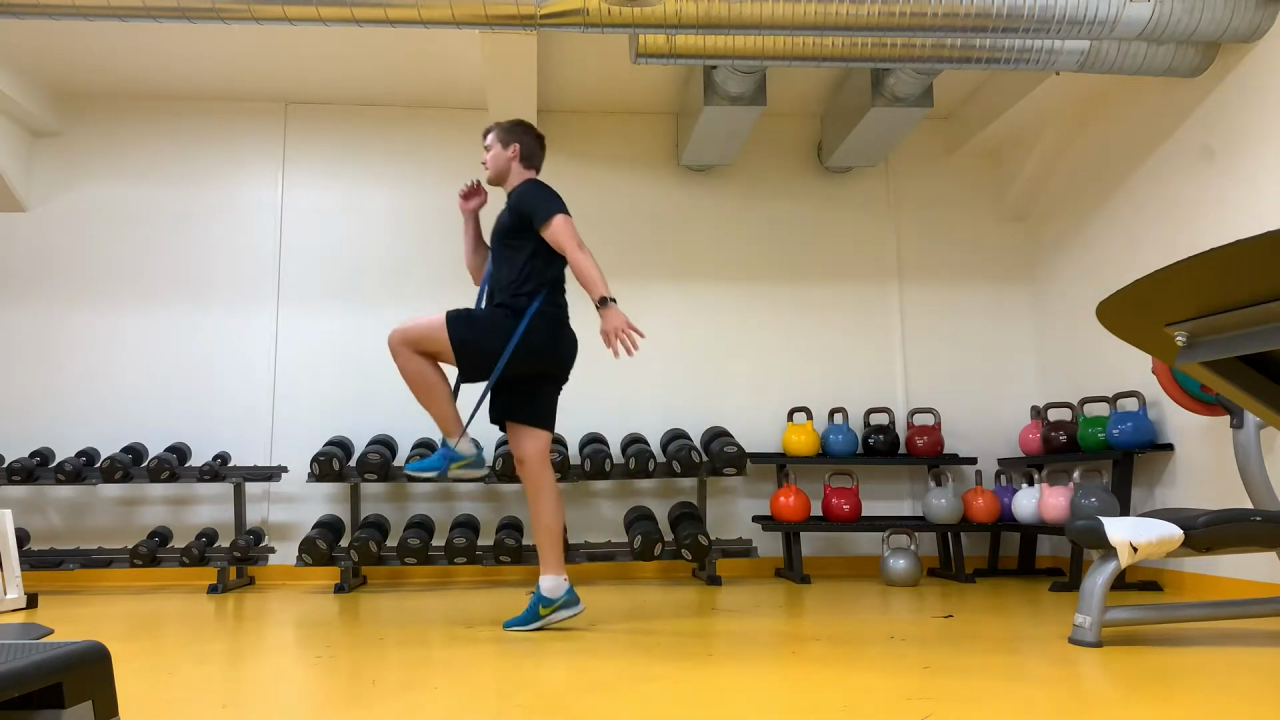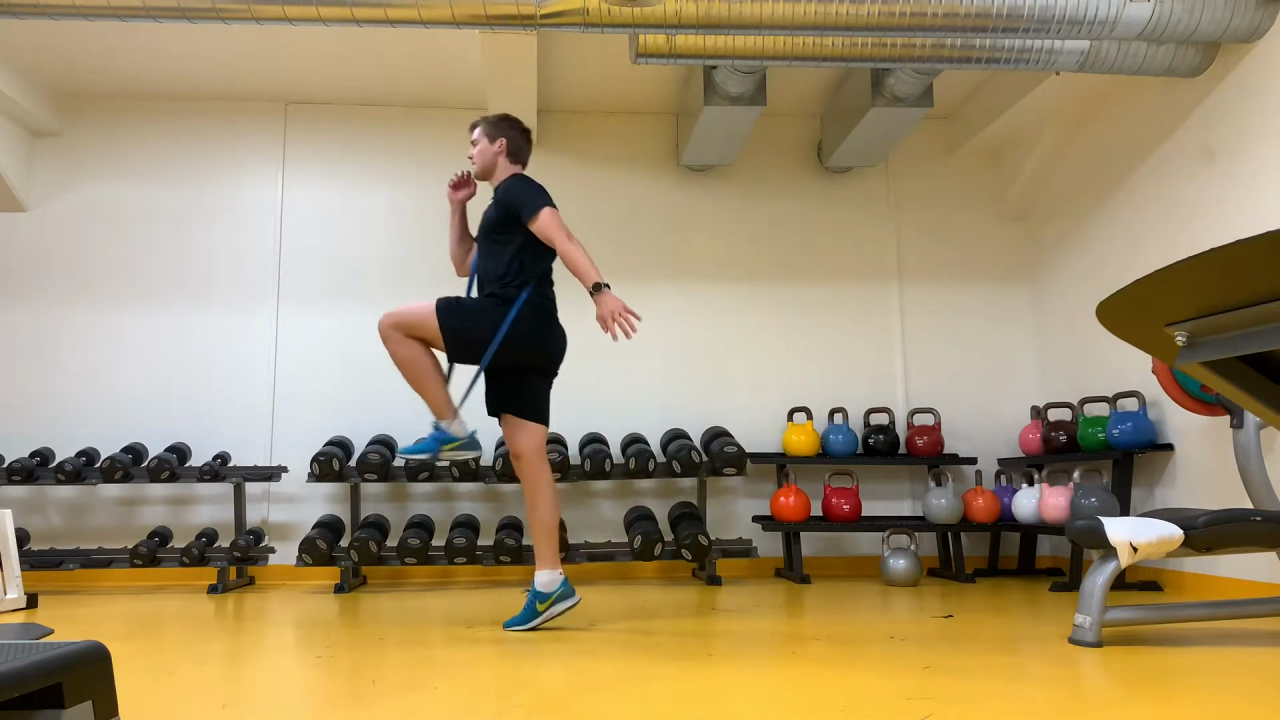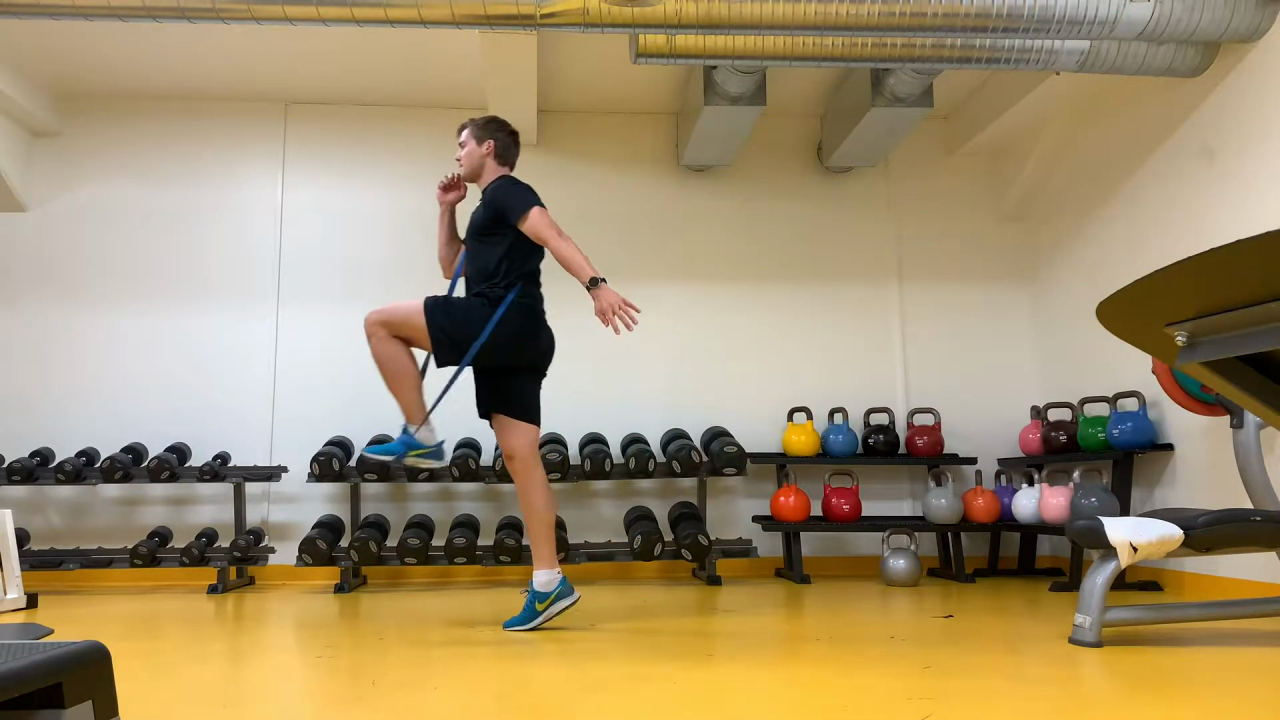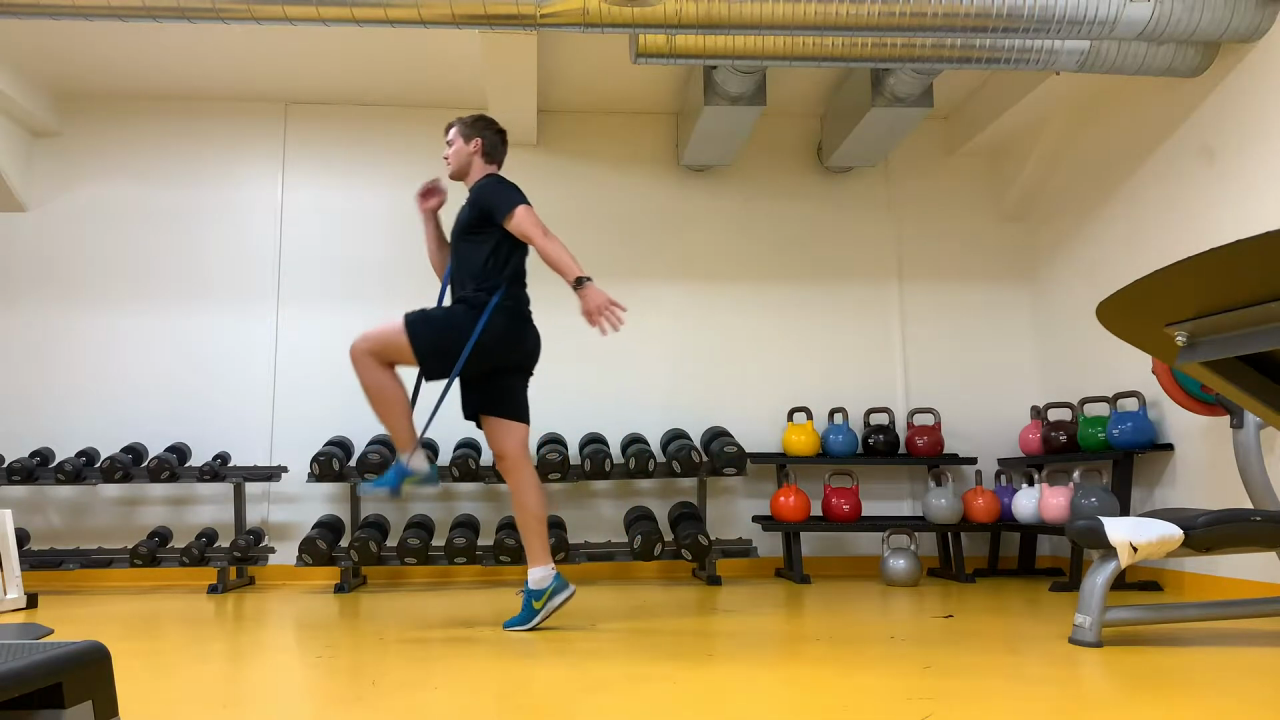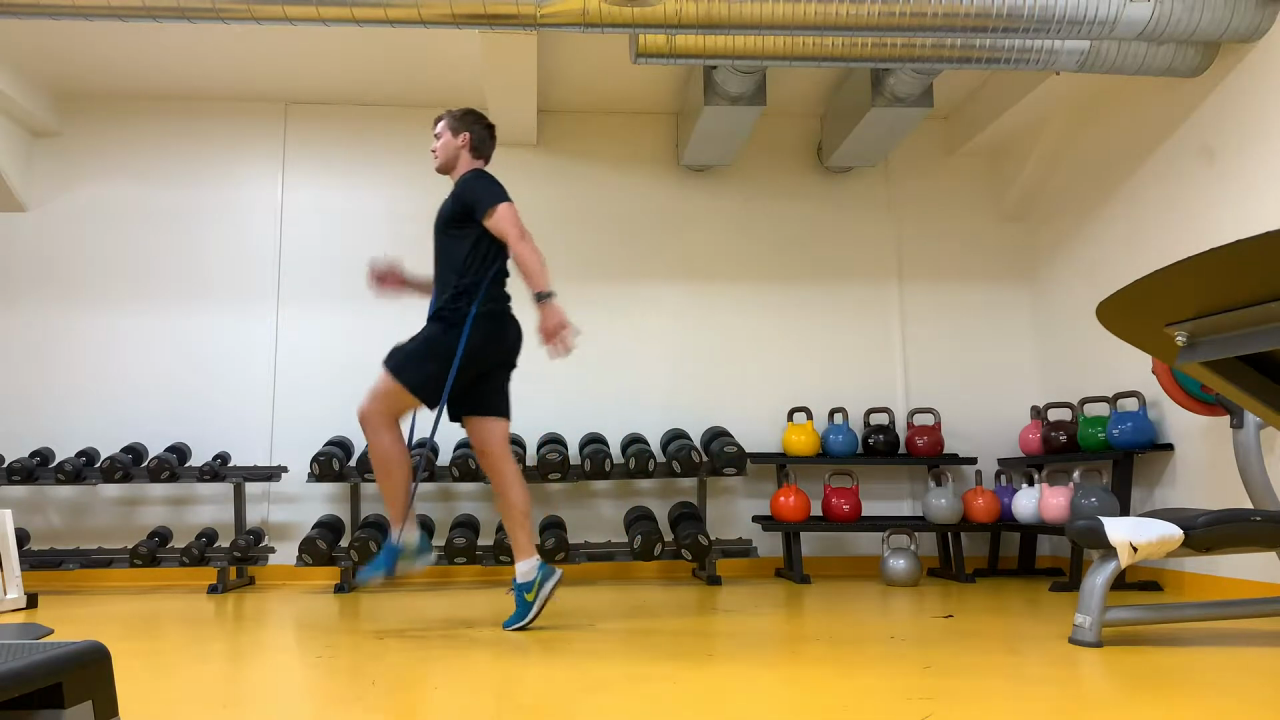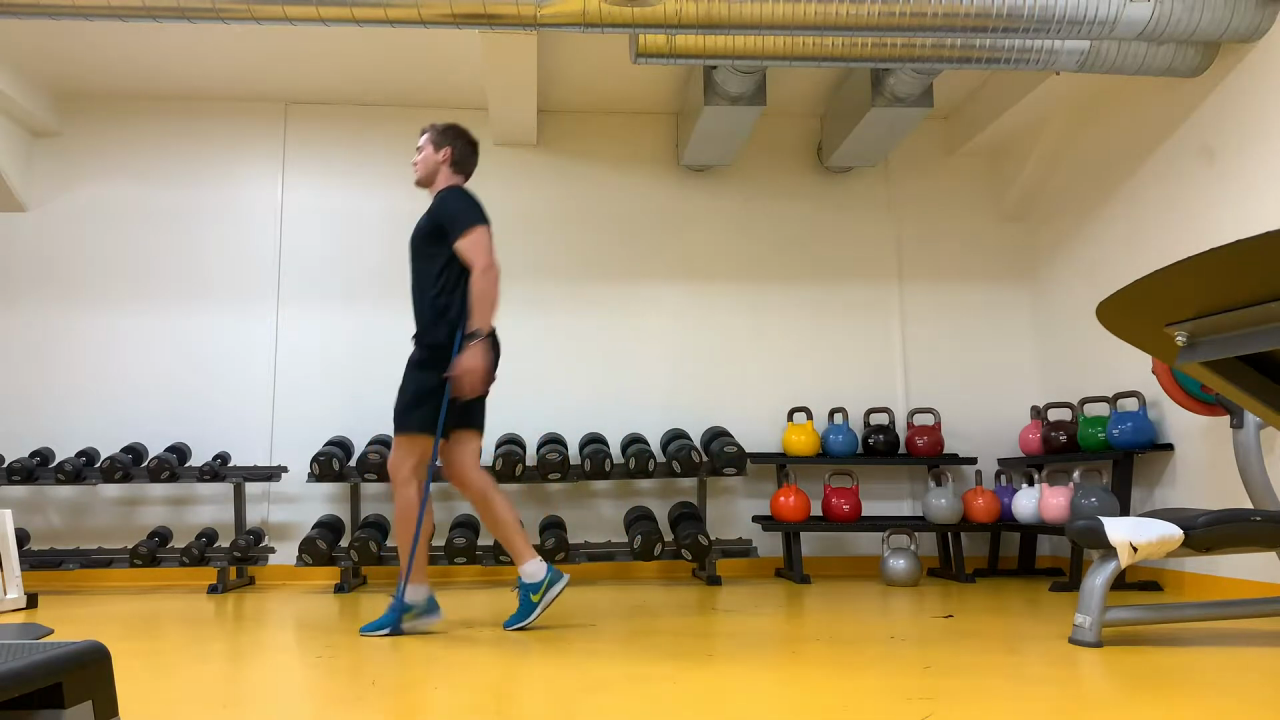
dt=0.1s
person 1, frame 1
left shoulder: (532, 196)
right shoulder: (517, 211)
left elbow: (574, 249)
right elbow: (483, 272)
left wrist: (606, 304)
right wrist: (470, 219)
left hip: (529, 333)
right hip: (537, 346)
left knee: (404, 340)
right knee: (533, 463)
left ankle: (459, 447)
right ankle: (555, 590)
person 1, frame 2
left shoulder: (519, 190)
right shoulder: (503, 205)
left elbow: (562, 239)
right elbow: (464, 264)
left wrist: (600, 291)
right wrist: (458, 208)
left hip: (516, 322)
right hip: (525, 337)
left knee: (394, 323)
right knee: (527, 456)
left ankle: (450, 429)
right ankle: (550, 585)
person 1, frame 3
left shoulder: (508, 192)
right shoulder: (491, 208)
left elbow: (554, 238)
right elbow: (452, 266)
left wrist: (596, 285)
right wrist: (446, 210)
left hip: (503, 322)
right hip: (514, 338)
left knee: (379, 323)
right knee: (520, 456)
left ankle: (422, 434)
right ankle: (548, 583)
person 1, frame 4
left shoulder: (494, 191)
right shoulder: (483, 204)
left elbow: (541, 235)
right elbow: (449, 268)
left wrist: (584, 283)
right wrist: (430, 219)
left hip: (488, 324)
right hip: (502, 335)
left knee: (366, 348)
right knee: (512, 456)
left ankle: (411, 461)
right ankle: (542, 582)
person 1, frame 5
left shoulder: (476, 186)
right shoulder: (467, 199)
left elbow: (518, 239)
left wrist: (545, 299)
right wrist: (408, 282)
left hip: (466, 330)
right hip: (481, 335)
left knee: (376, 415)
right knee: (494, 454)
left ankle: (403, 541)
right ankle: (530, 572)
person 1, frame 6
left shoulder: (453, 203)
right shoulder: (451, 210)
left elbow: (486, 269)
left wrist: (476, 342)
left hip: (449, 351)
right hip: (455, 354)
left knee: (404, 467)
right knee: (464, 472)
left ankle: (414, 599)
right ankle: (536, 576)
